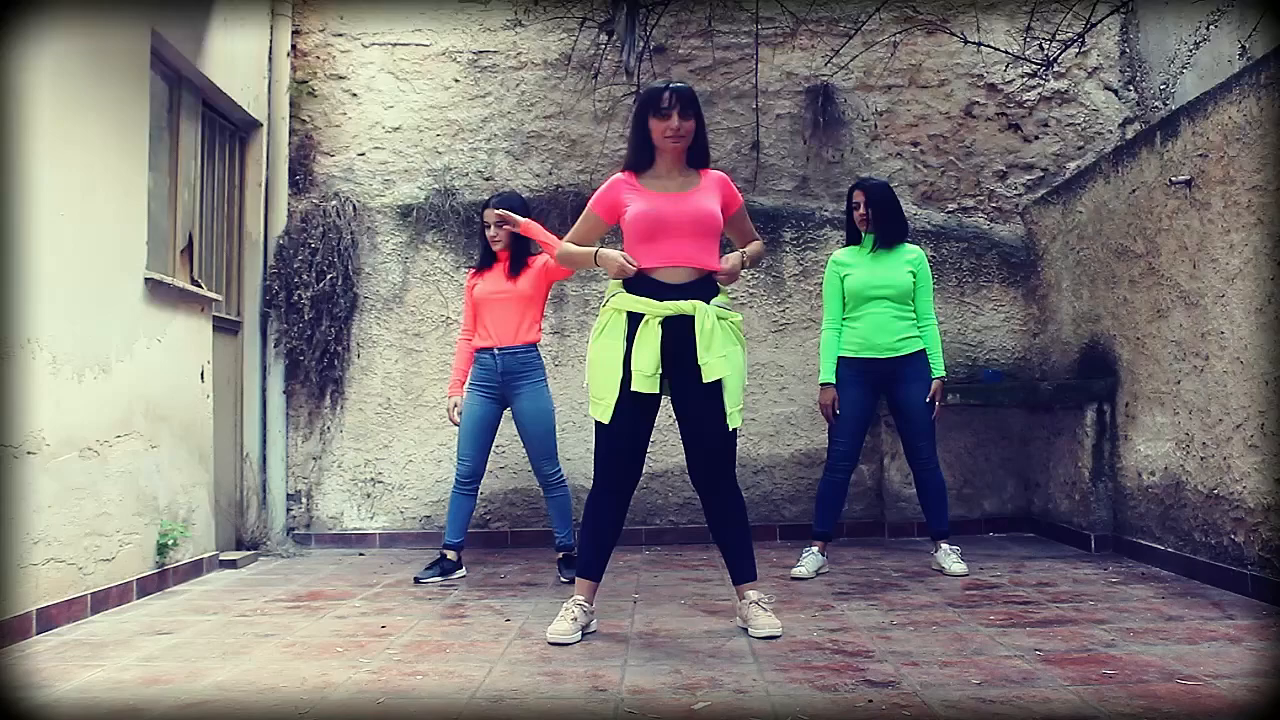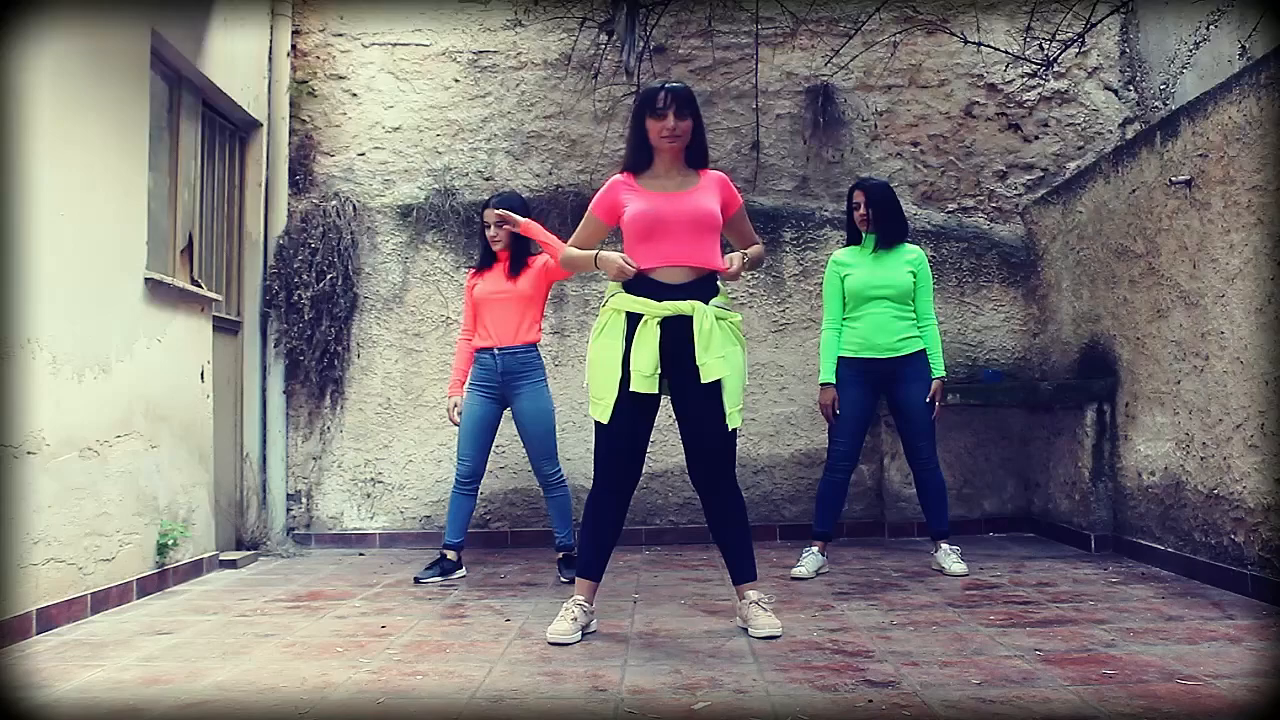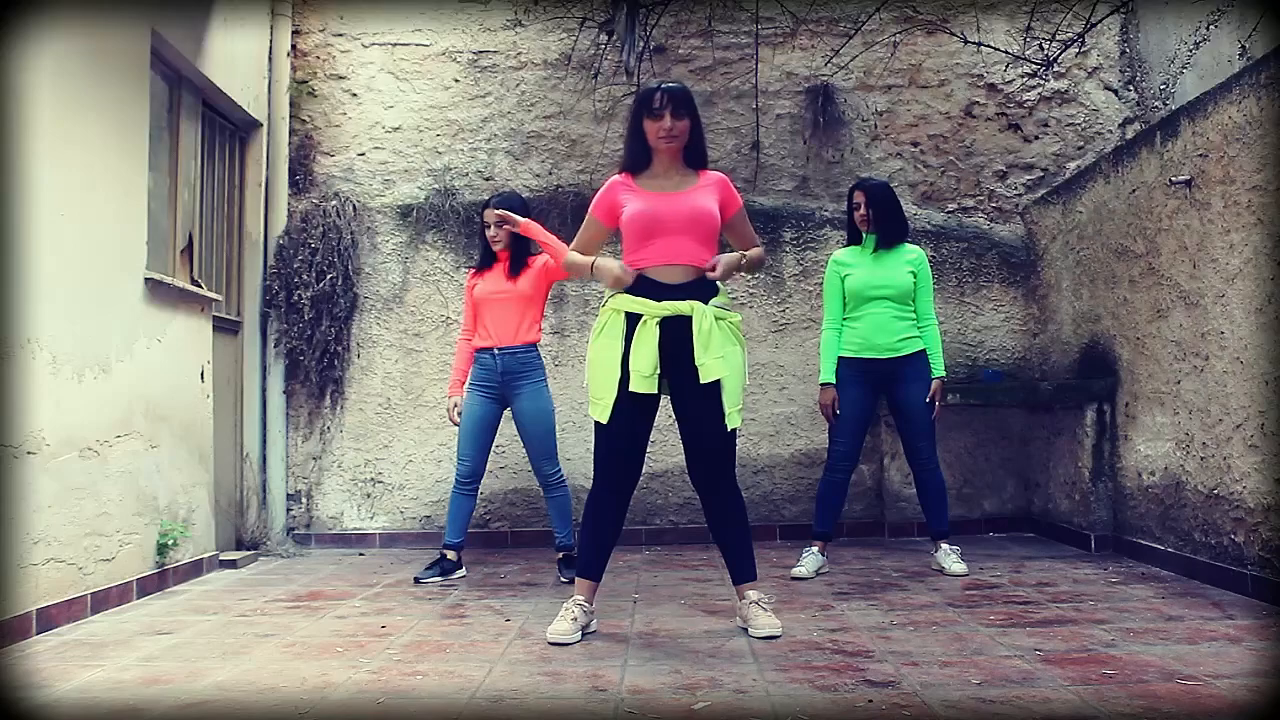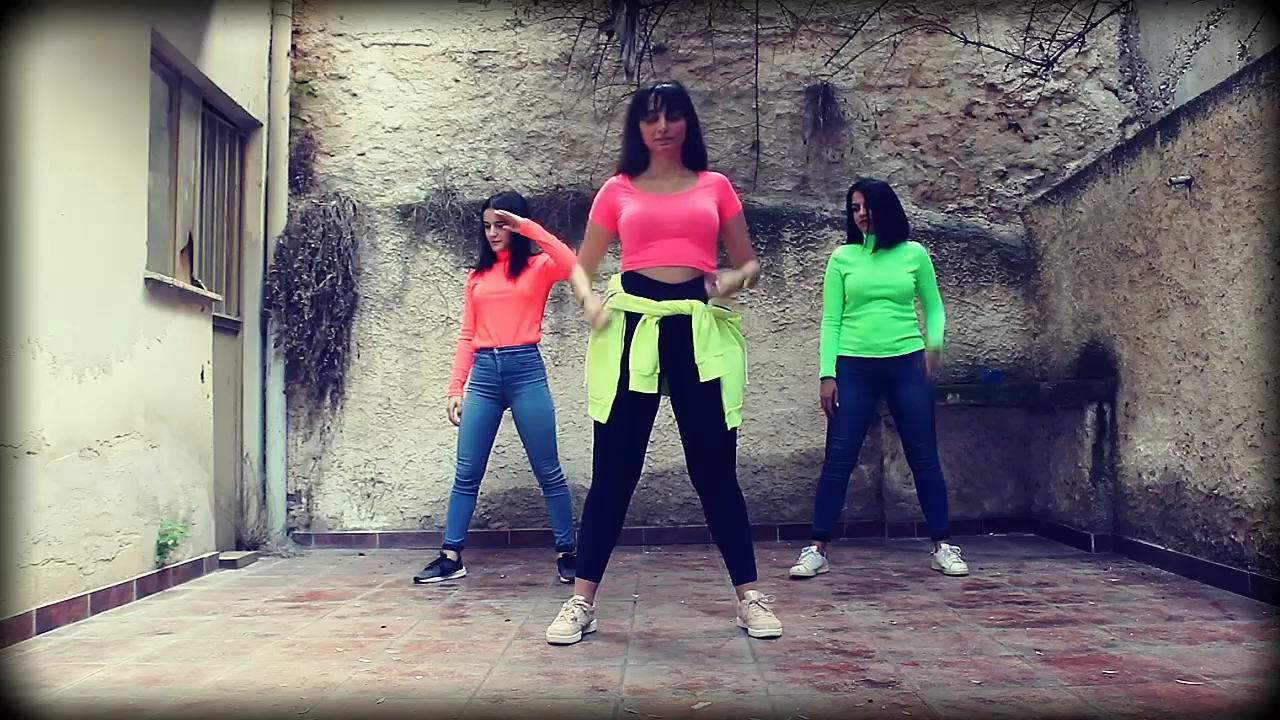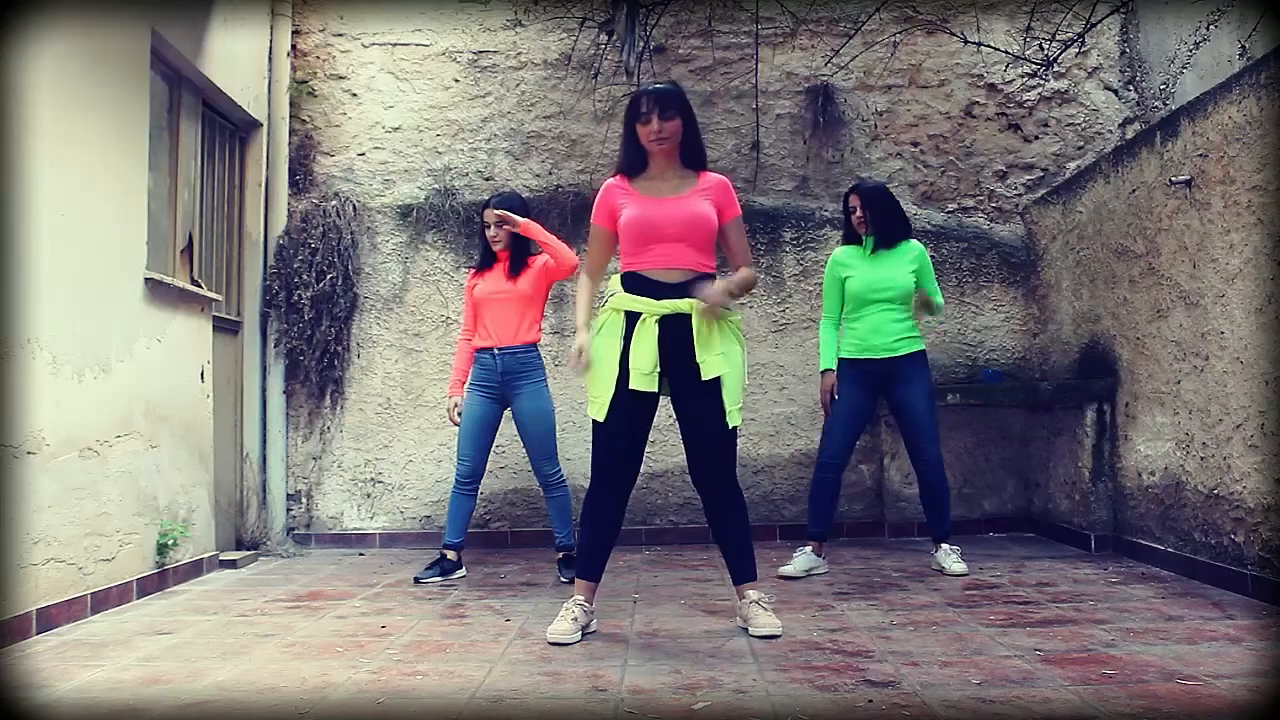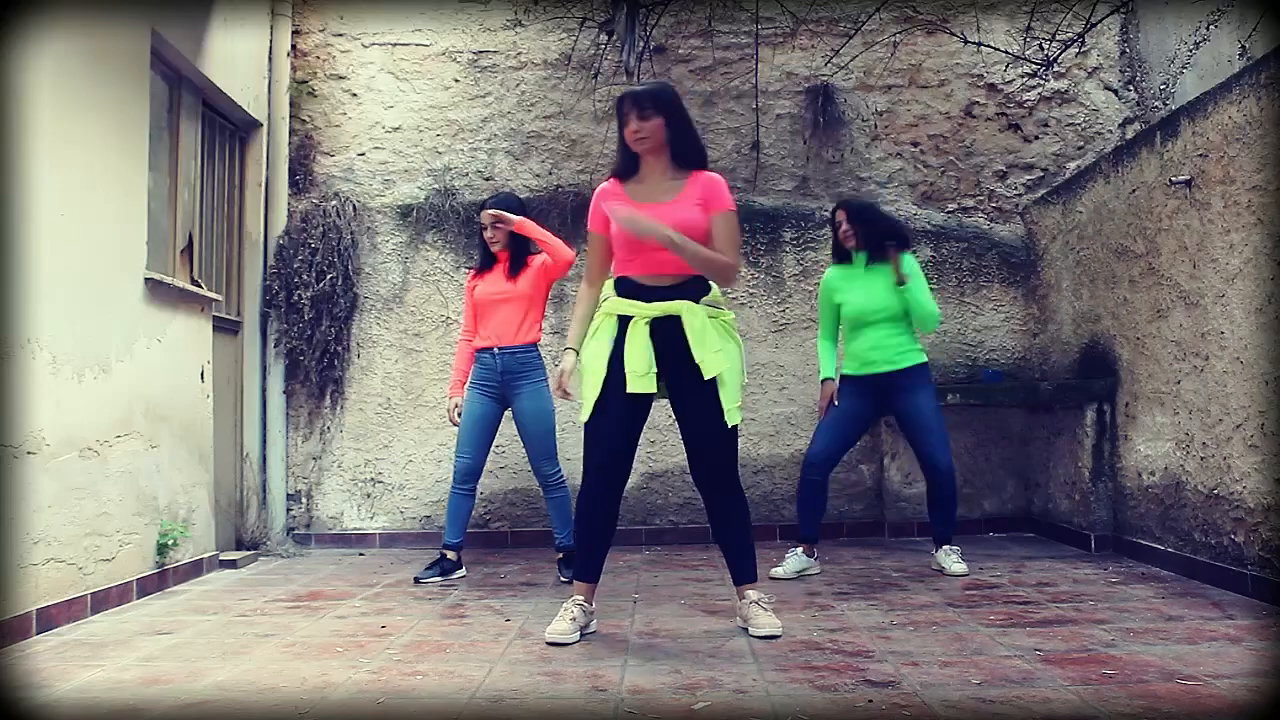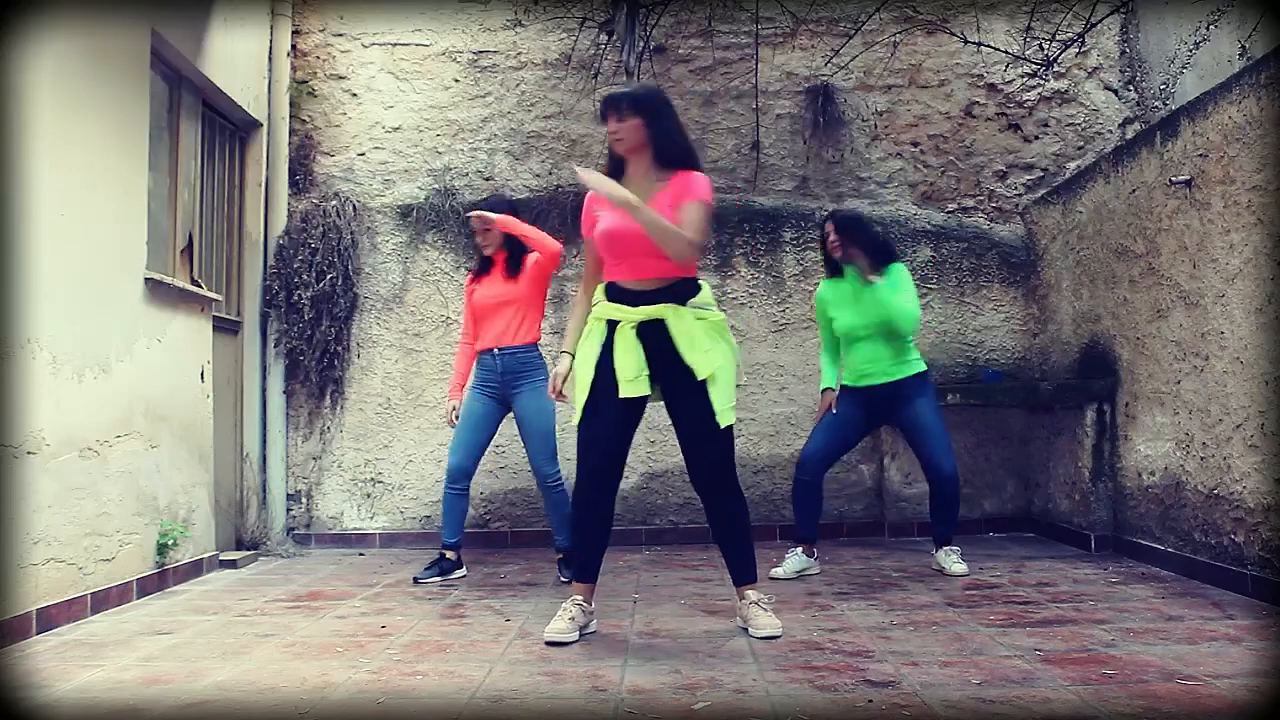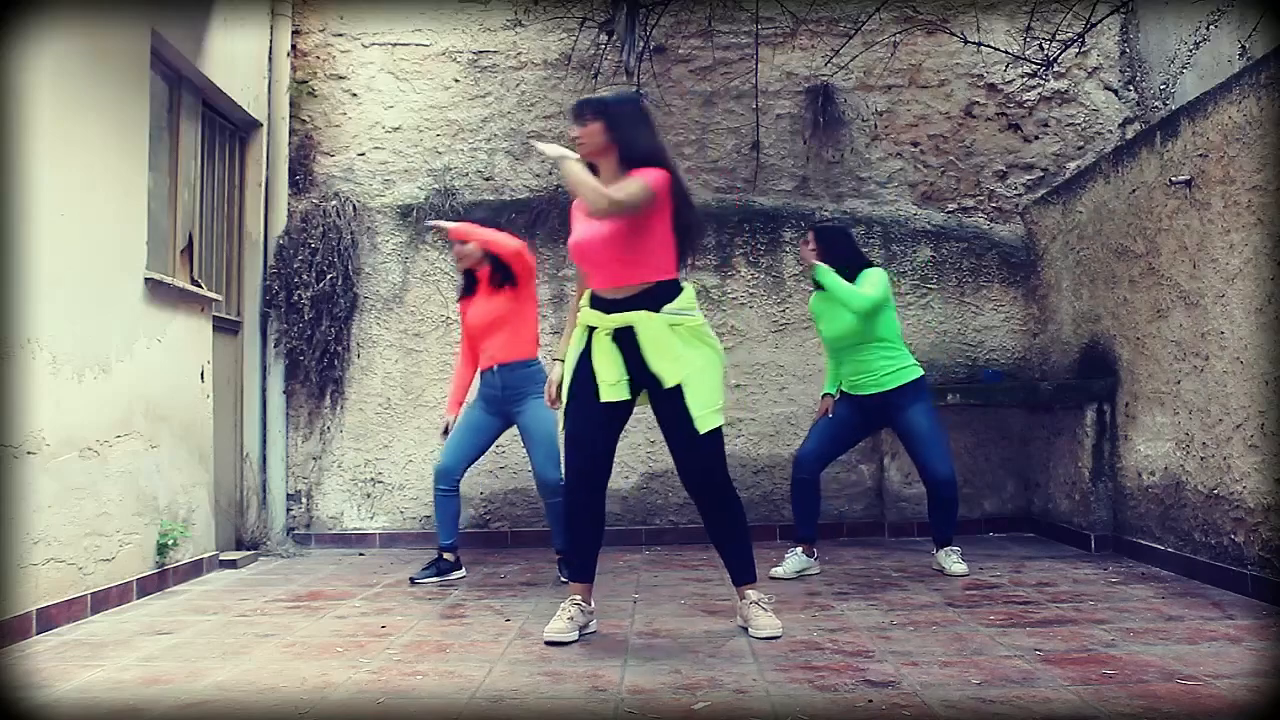
dt=0.1s
person 1, frame 1
left shoulder: (718, 185)
right shoulder: (621, 188)
left elbow: (755, 244)
right elbow: (566, 250)
left wrist: (739, 259)
right wrist: (602, 257)
left hip: (703, 328)
right hip: (634, 328)
left knee: (715, 469)
right knee: (614, 470)
left ankle: (749, 594)
right ankle: (582, 600)
person 1, frame 2
left shoulder: (717, 185)
right shoulder: (620, 188)
left elbow: (754, 246)
right elbow: (568, 254)
left wrist: (740, 260)
right wrist: (602, 259)
left hip: (701, 329)
right hip: (633, 328)
left knee: (715, 469)
right knee: (614, 470)
left ankle: (748, 594)
right ankle: (582, 600)
person 1, frame 3
left shoulder: (716, 186)
right shoulder: (618, 189)
left elbow: (755, 250)
right elbow: (574, 255)
left wrist: (736, 259)
right wrist: (599, 266)
left hip: (702, 330)
right hip: (632, 327)
left knee: (714, 469)
right knee: (614, 470)
left ankle: (749, 594)
right ankle: (582, 600)
person 1, frame 4
left shoulder: (715, 187)
right shoulder: (617, 190)
left elbow: (751, 261)
right elbow: (581, 263)
left wrist: (735, 278)
right wrist: (590, 298)
left hip: (701, 330)
right hip: (632, 327)
left knee: (715, 469)
right knee: (613, 470)
left ankle: (749, 594)
right ankle: (582, 600)
person 1, frame 5
left shoulder: (715, 188)
right shoulder: (615, 191)
left elbow: (745, 270)
right elbow: (592, 272)
left wrist: (723, 291)
right wrist: (583, 332)
left hip: (700, 332)
right hip: (631, 326)
left knee: (714, 469)
right knee: (611, 469)
left ankle: (749, 595)
right ankle: (582, 601)
person 1, frame 6
left shoulder: (708, 186)
right shoulder: (609, 194)
left elbow: (728, 267)
right elbow: (592, 280)
left wrist: (665, 236)
right wrist: (572, 349)
left hip: (694, 331)
right hip: (625, 330)
left knee: (716, 470)
right knee: (602, 470)
left ankle: (749, 596)
right ankle: (581, 601)
person 1, frame 7
left shoulder: (689, 184)
right shoulder: (599, 195)
left elbow: (687, 247)
right elbow: (589, 283)
left wrist: (628, 198)
right wrist: (568, 352)
left hip: (683, 332)
right hip: (617, 334)
left knee: (714, 471)
right knee: (595, 473)
left ankle: (749, 595)
right ankle: (580, 602)
person 1, frame 8
left shoulder: (651, 180)
right shoulder: (580, 205)
left elbow: (604, 204)
left wrist: (564, 159)
right wrist: (561, 359)
left hip: (665, 335)
right hip: (602, 341)
left knee: (705, 473)
right knee: (582, 476)
left ankle: (749, 595)
right ankle: (579, 601)
person 2, frame 1
left shoulder: (913, 256)
right shoulder: (841, 260)
left elbow: (926, 319)
right elbow: (831, 323)
left wrist: (938, 373)
right wrist: (826, 379)
left hip: (908, 366)
right hip: (855, 368)
left knee: (924, 458)
right knee: (840, 459)
left ankle: (942, 546)
right ankle: (818, 549)
person 2, frame 2
left shoulder: (913, 256)
right shoulder: (841, 260)
left elbow: (927, 319)
right elbow: (831, 323)
left wrist: (938, 373)
right wrist: (827, 379)
left hip: (908, 365)
right hip: (855, 368)
left knee: (924, 458)
right knee: (840, 459)
left ankle: (942, 546)
right ankle: (818, 549)
person 2, frame 3
left shoulder: (913, 256)
right shoulder: (842, 260)
left elbow: (928, 318)
right elbow: (831, 323)
left wrist: (938, 373)
right wrist: (827, 380)
left hip: (907, 366)
right hip: (854, 368)
left knee: (924, 458)
right knee: (840, 460)
left ankle: (942, 547)
right ankle: (818, 550)
person 2, frame 4
left shoulder: (914, 254)
right shoulder: (842, 257)
left elbow: (934, 308)
right elbow: (831, 321)
left wrist: (934, 344)
right wrist: (828, 374)
left hip: (907, 365)
right hip: (855, 367)
left knee: (924, 458)
right knee: (838, 459)
left ankle: (942, 546)
right ankle: (817, 549)
person 2, frame 5
left shoulder: (912, 251)
right shoulder: (842, 258)
left elbow: (935, 304)
right elbow: (830, 321)
left wrist: (930, 303)
right wrist: (828, 367)
left hip: (907, 366)
right hip: (855, 370)
left knee: (927, 459)
right knee: (831, 457)
left ankle: (942, 546)
right ankle: (814, 550)
person 2, frame 6
left shoulder: (905, 264)
right shoulder: (834, 278)
left elbow: (929, 322)
right elbow: (826, 337)
left wrist: (901, 278)
right wrist: (828, 378)
left hip: (909, 377)
right hip: (857, 384)
left knee: (939, 464)
right knee: (816, 460)
left ankle: (944, 547)
right ankle: (805, 551)
person 2, frame 7
left shoulder: (893, 273)
right shoulder: (826, 292)
left elbow: (908, 325)
left wrist: (871, 277)
right wrist: (828, 386)
left hip: (909, 386)
right hip: (856, 394)
left knee: (944, 470)
right knee: (809, 462)
left ankle: (944, 547)
right ankle: (805, 552)
person 2, frame 8
left shoulder: (873, 278)
right shoulder: (817, 302)
left elbow: (860, 304)
left wrist: (818, 268)
right wrist: (828, 392)
left hip: (906, 392)
right hip: (854, 400)
left knee: (940, 475)
right knee: (805, 461)
left ankle: (944, 548)
right ankle: (805, 552)
person 3, frame 1
left shoulder: (539, 267)
right shoulder: (477, 276)
left elbow: (569, 261)
right elbow: (466, 335)
left wrist: (527, 226)
right wrist: (455, 387)
left hip: (525, 370)
right hip: (483, 373)
left knee: (547, 470)
right knee: (466, 472)
left ankle: (567, 553)
right ankle: (451, 556)
person 3, frame 2
left shoulder: (539, 267)
right shoulder: (477, 275)
right elbow: (467, 335)
right wrist: (455, 387)
left hip: (526, 371)
right hip: (484, 374)
left knee: (547, 470)
right knee: (466, 472)
left ankle: (567, 553)
right ankle: (451, 557)
person 3, frame 3
left shoulder: (539, 267)
right shoulder: (477, 275)
right elbow: (467, 335)
left wrist: (526, 226)
right wrist: (455, 387)
left hip: (525, 370)
right hip: (483, 373)
left knee: (548, 471)
right knee: (467, 472)
left ankle: (567, 553)
right ankle: (451, 556)
person 3, frame 4
left shoulder: (538, 267)
right shoulder: (477, 275)
left elbow: (570, 263)
right elbow: (467, 335)
left wrist: (526, 226)
right wrist: (455, 387)
left hip: (525, 370)
right hip: (483, 374)
left knee: (547, 471)
right knee: (467, 472)
left ankle: (567, 554)
right ankle: (451, 557)
person 3, frame 5
left shoulder: (538, 267)
right shoulder: (477, 276)
left elbow: (570, 262)
right elbow: (467, 335)
left wrist: (525, 225)
right wrist: (456, 387)
left hip: (525, 370)
right hip: (484, 374)
left knee: (547, 470)
right knee: (467, 471)
left ankle: (567, 553)
right ankle: (451, 557)
person 3, frame 6
left shoulder: (537, 266)
right shoulder: (477, 277)
left elbow: (567, 258)
right elbow: (467, 335)
left wrist: (521, 224)
right wrist: (456, 388)
left hip: (525, 370)
right hip: (484, 374)
left knee: (547, 470)
right knee: (465, 470)
left ankle: (567, 553)
right ankle: (451, 557)
person 3, frame 7
left shoulder: (534, 266)
right shoulder: (477, 279)
left elbow: (555, 251)
right elbow: (469, 339)
left wrist: (502, 220)
right wrist: (455, 391)
left hip: (526, 372)
right hip: (486, 378)
left knee: (546, 472)
right knee: (458, 467)
left ankle: (567, 555)
right ankle: (450, 557)
person 3, frame 8
left shoulder: (519, 279)
right shoulder: (468, 298)
left elbow: (515, 249)
right elbow: (467, 358)
left wrist: (460, 229)
right wrist: (453, 408)
left hip: (527, 387)
right hip: (488, 393)
left knee: (549, 477)
right knee: (446, 469)
left ankle: (567, 556)
right ankle: (448, 558)
